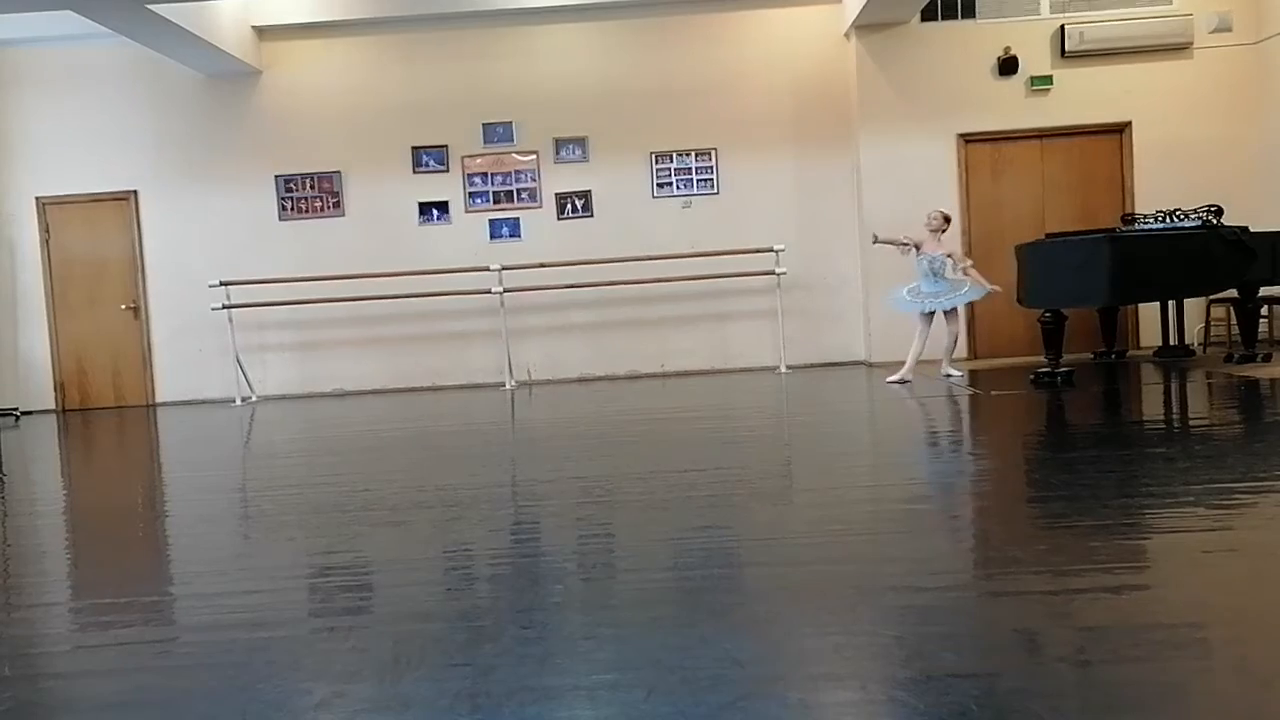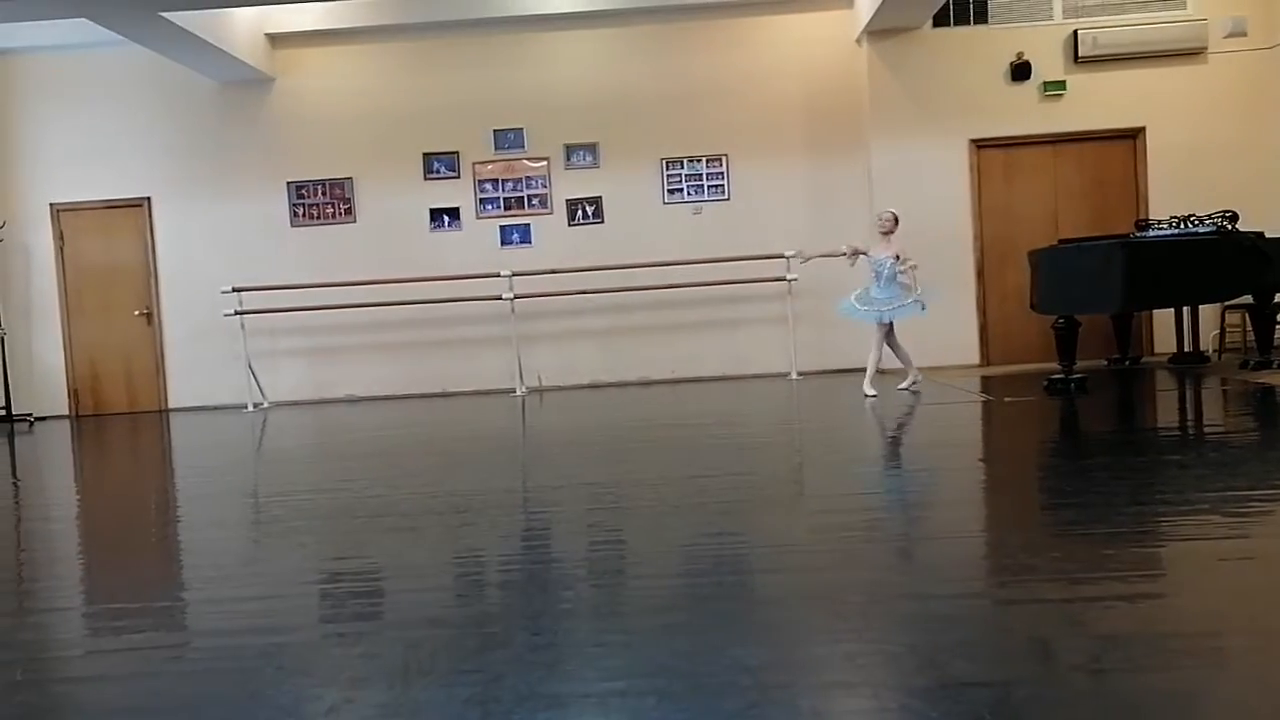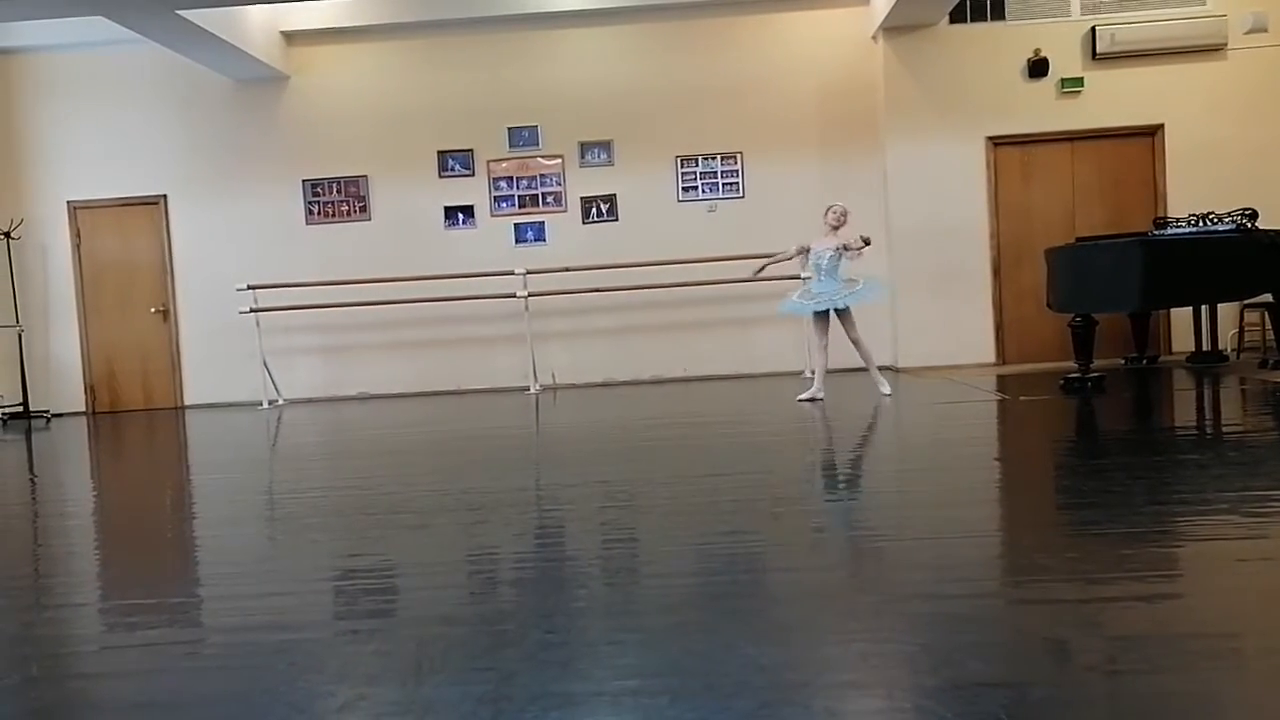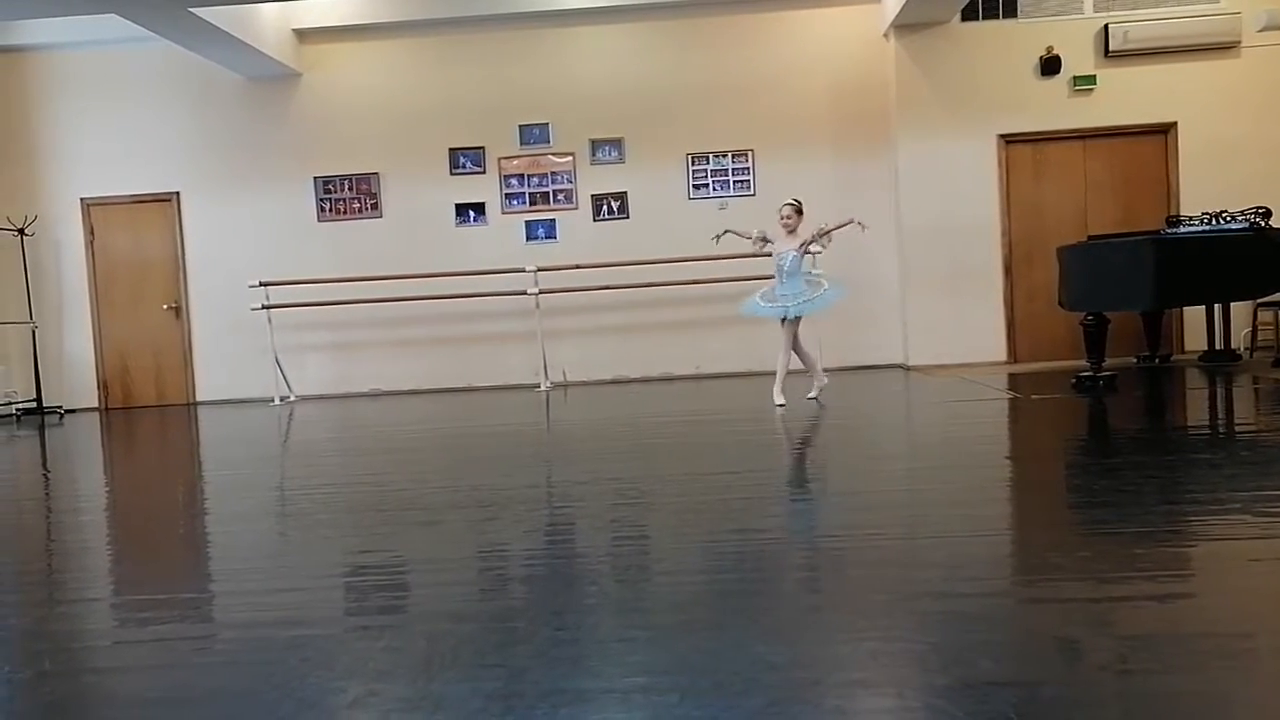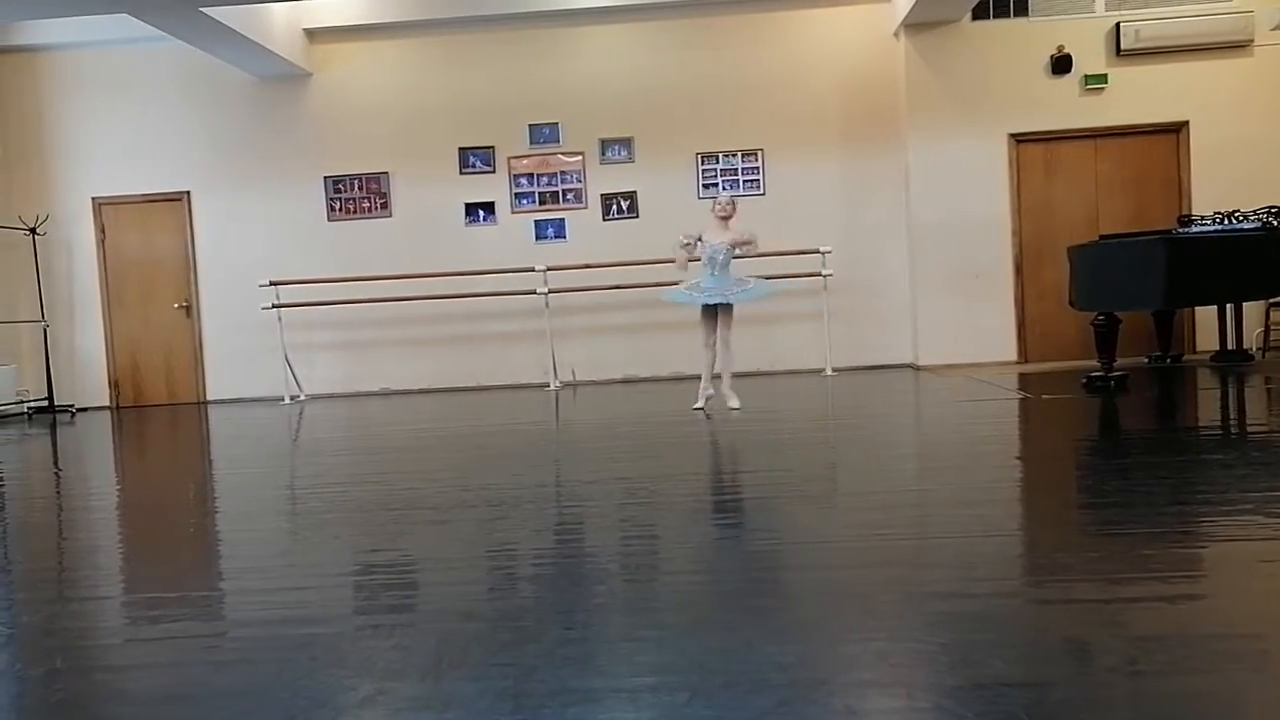
dt=1s
person 1, frame 1
left shoulder: (947, 250)
right shoulder: (920, 243)
left elbow: (967, 268)
right elbow: (900, 242)
left wrist: (987, 285)
right wrist: (881, 240)
left hip: (946, 292)
right hip: (925, 294)
left knee: (953, 331)
right knee: (922, 332)
left ankle: (946, 366)
right ankle: (906, 370)
person 1, frame 2
left shoulder: (896, 249)
right shoulder: (870, 249)
left elbow: (909, 270)
right elbow: (841, 252)
left wrist: (916, 294)
right wrist: (813, 256)
left hip: (890, 299)
right hip: (874, 299)
left knee: (877, 339)
right knee: (889, 339)
left ankle: (867, 382)
right ankle: (913, 374)
person 1, frame 3
left shoulder: (840, 242)
right shoulder: (814, 244)
left elbow: (855, 247)
right elbow: (791, 254)
left wrist: (864, 243)
right wrist: (766, 263)
left hip: (836, 292)
right hip: (817, 294)
left knee: (854, 337)
right knee: (820, 343)
left ankle: (877, 377)
right ankle: (817, 388)
person 1, frame 4
left shoulder: (803, 241)
right shoulder: (775, 241)
left elbow: (826, 230)
right elbow: (750, 235)
left wrist: (853, 222)
right wrist: (727, 231)
left hip: (798, 295)
right hip: (780, 296)
left knee: (787, 341)
right knee: (793, 342)
left ankle: (778, 389)
right ankle: (819, 378)
person 1, frame 5
left shoulder: (733, 235)
right shoulder: (703, 234)
left elbow: (751, 242)
right elbow: (684, 245)
left wrist: (744, 241)
right wrist: (682, 252)
left hip: (725, 288)
right hip: (706, 289)
left knee: (724, 338)
right knee: (708, 341)
left ankle: (727, 388)
right ankle: (705, 389)
